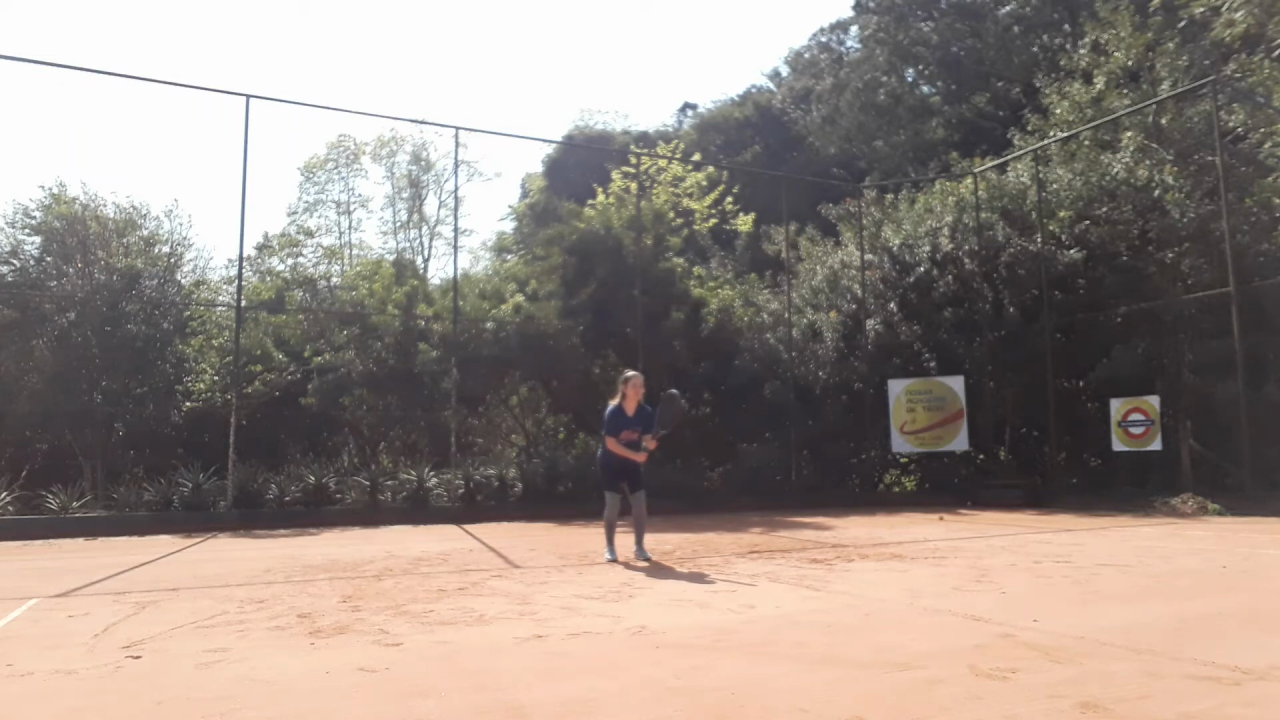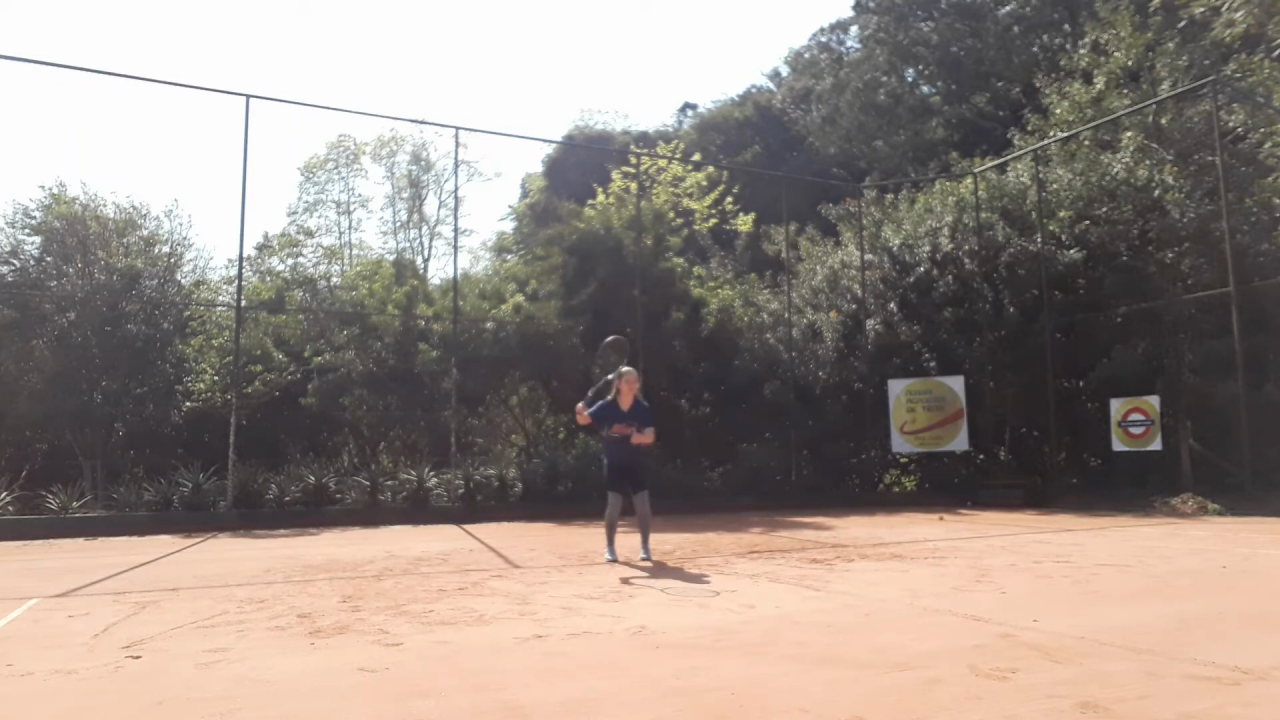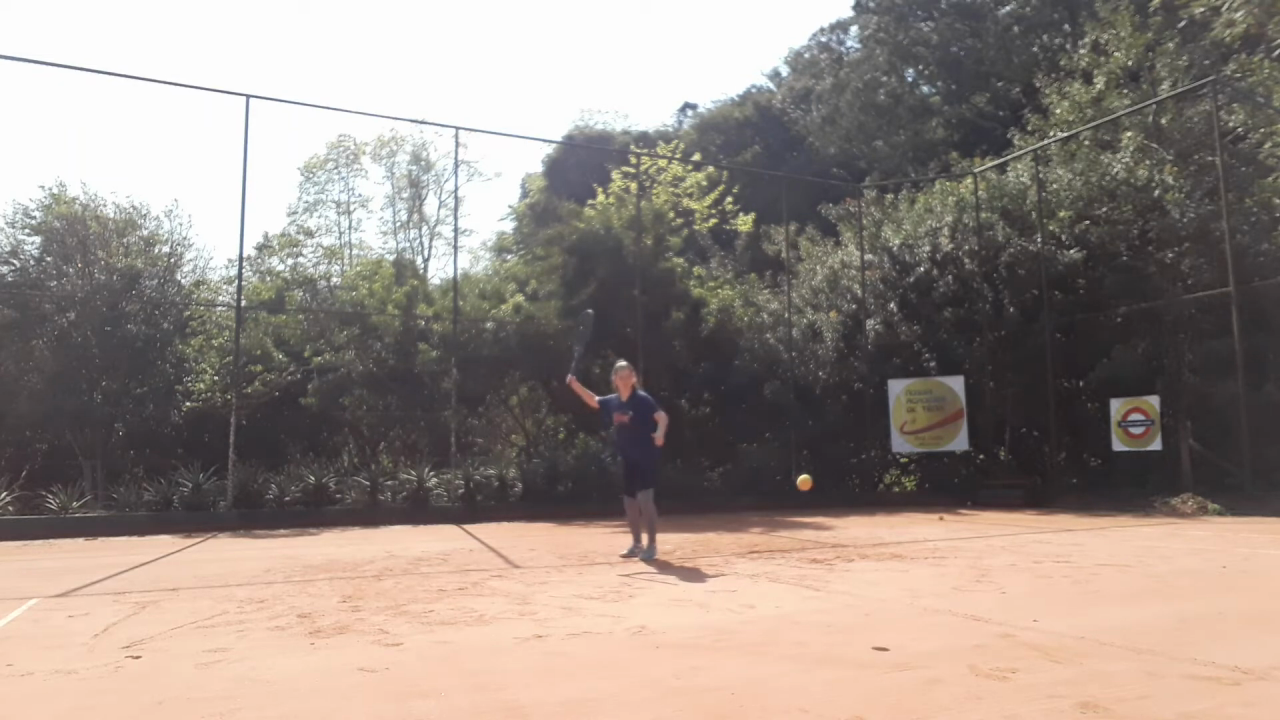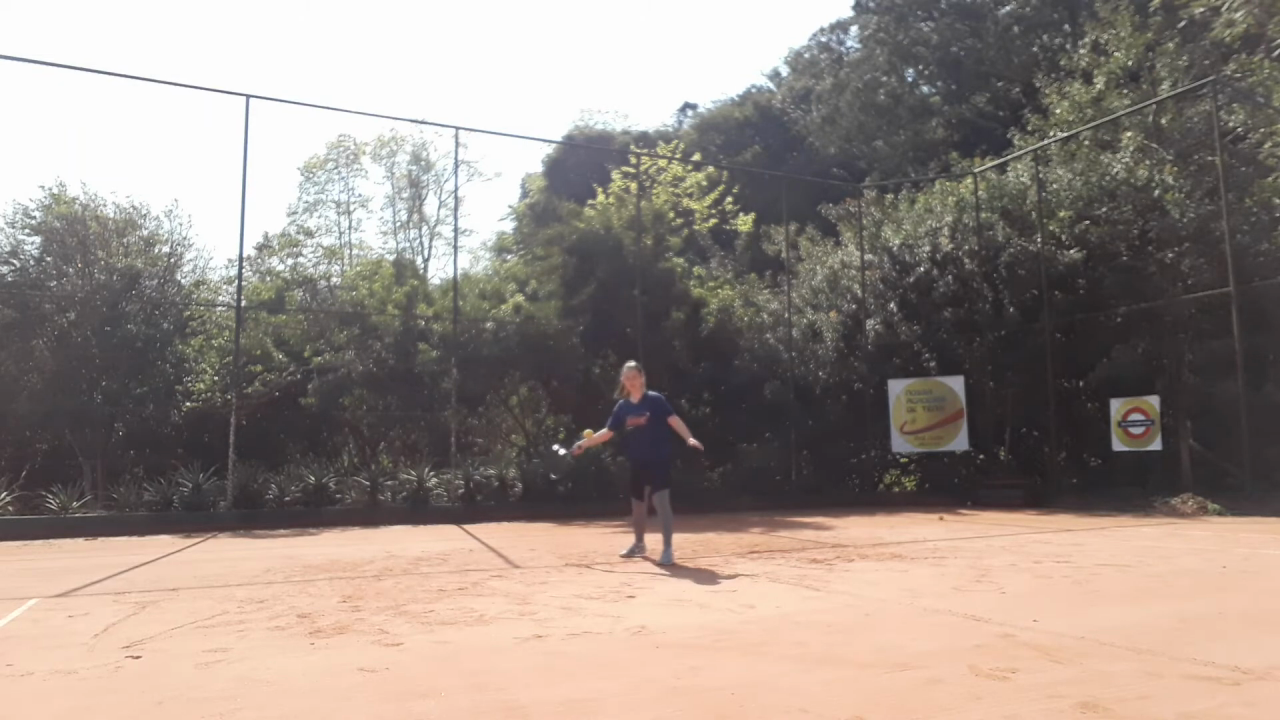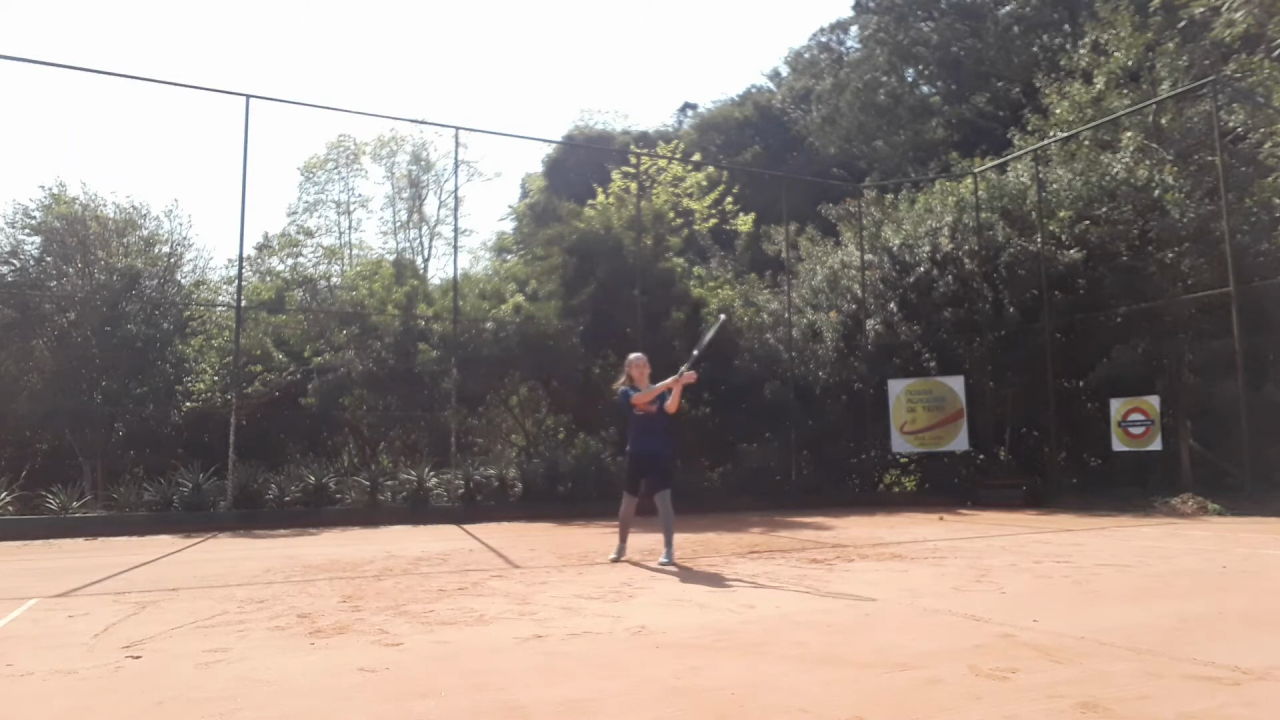
dt=0.5s
person 1, frame 1
left shoulder: (646, 413)
right shoulder: (613, 412)
left elbow: (647, 440)
right elbow: (610, 444)
left wrist: (650, 444)
right wrist: (634, 455)
left hip: (632, 464)
right hip: (610, 463)
left knee: (640, 504)
right knee: (613, 505)
left ankle: (639, 547)
right ankle: (610, 548)
person 1, frame 2
left shoulder: (642, 408)
right shoulder: (607, 406)
left elbow: (651, 436)
right elbow: (583, 419)
left wrist: (641, 437)
right wrist: (579, 412)
left hip: (635, 462)
right hip: (614, 462)
left knee: (643, 503)
right knee: (614, 503)
left ankle: (645, 546)
right ankle: (610, 548)
person 1, frame 3
left shoulder: (642, 398)
right shoulder: (613, 401)
left elbow: (662, 417)
right elbow: (593, 401)
left wrist: (660, 433)
right wrist: (575, 384)
left hip: (646, 457)
right hip: (628, 459)
left knee: (645, 500)
right knee: (630, 503)
left ankle: (651, 545)
right ankle: (637, 544)
person 1, frame 4
left shoulder: (655, 400)
right shoulder: (621, 406)
left elbow: (674, 421)
right elbow: (608, 433)
left wrist: (689, 438)
right wrist: (585, 442)
left hip: (659, 459)
right hip: (638, 461)
left knee: (661, 501)
right knee: (638, 504)
left ankle: (667, 550)
right ankle: (639, 544)
person 1, frame 5
left shoulder: (661, 392)
right shoulder: (625, 392)
left elbow: (670, 408)
right elbow: (642, 398)
left wrist: (678, 384)
right wrist: (667, 383)
left hip: (660, 453)
right hip: (637, 453)
left knee: (663, 501)
right knee: (628, 502)
left ankle: (669, 550)
right ankle: (622, 545)
